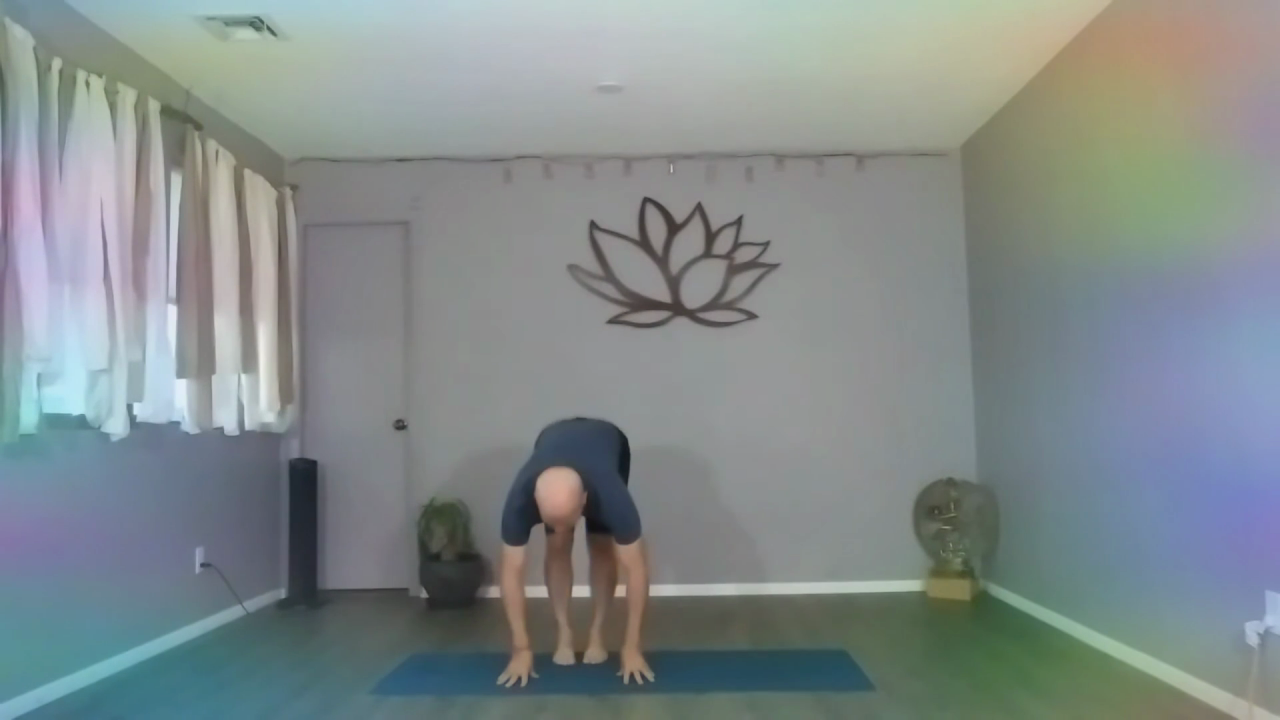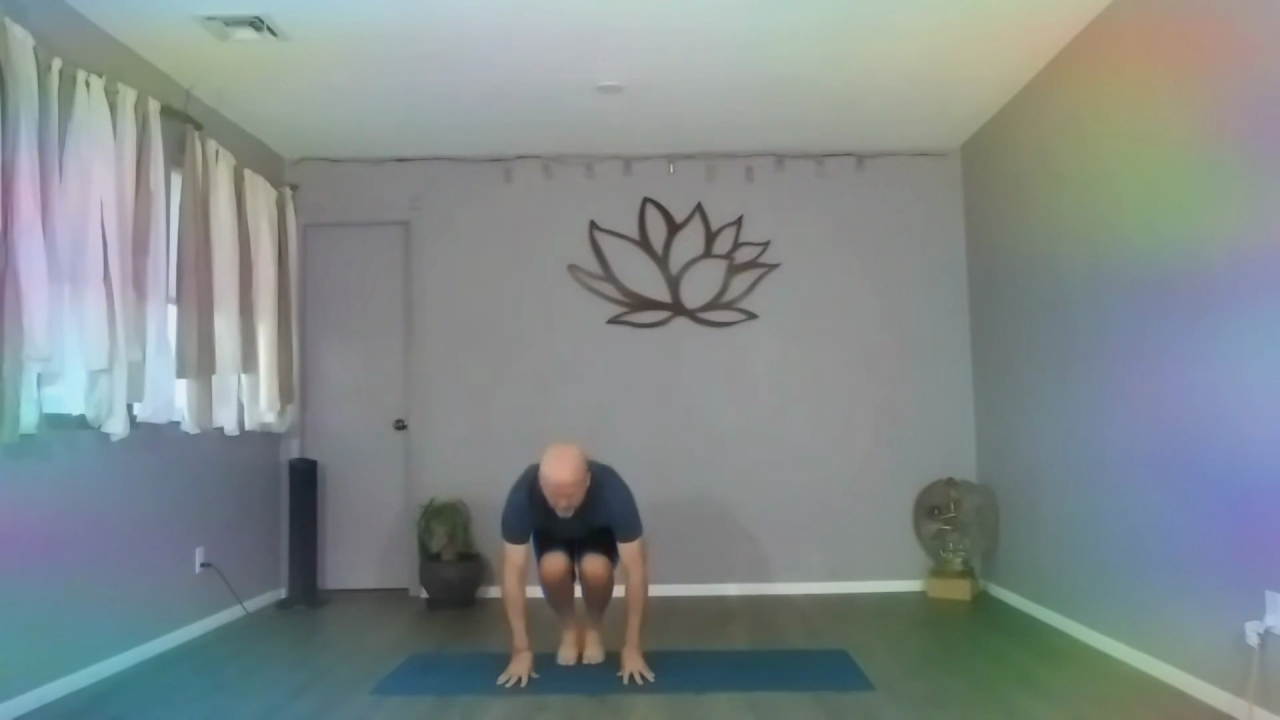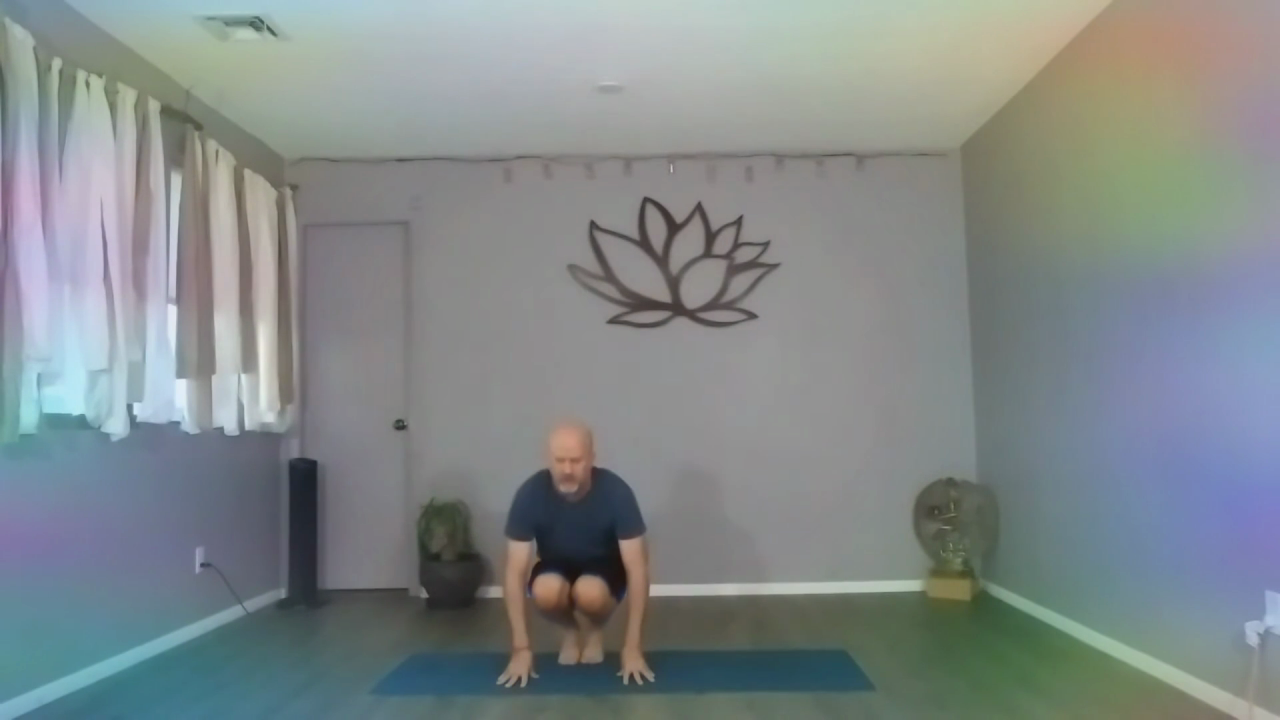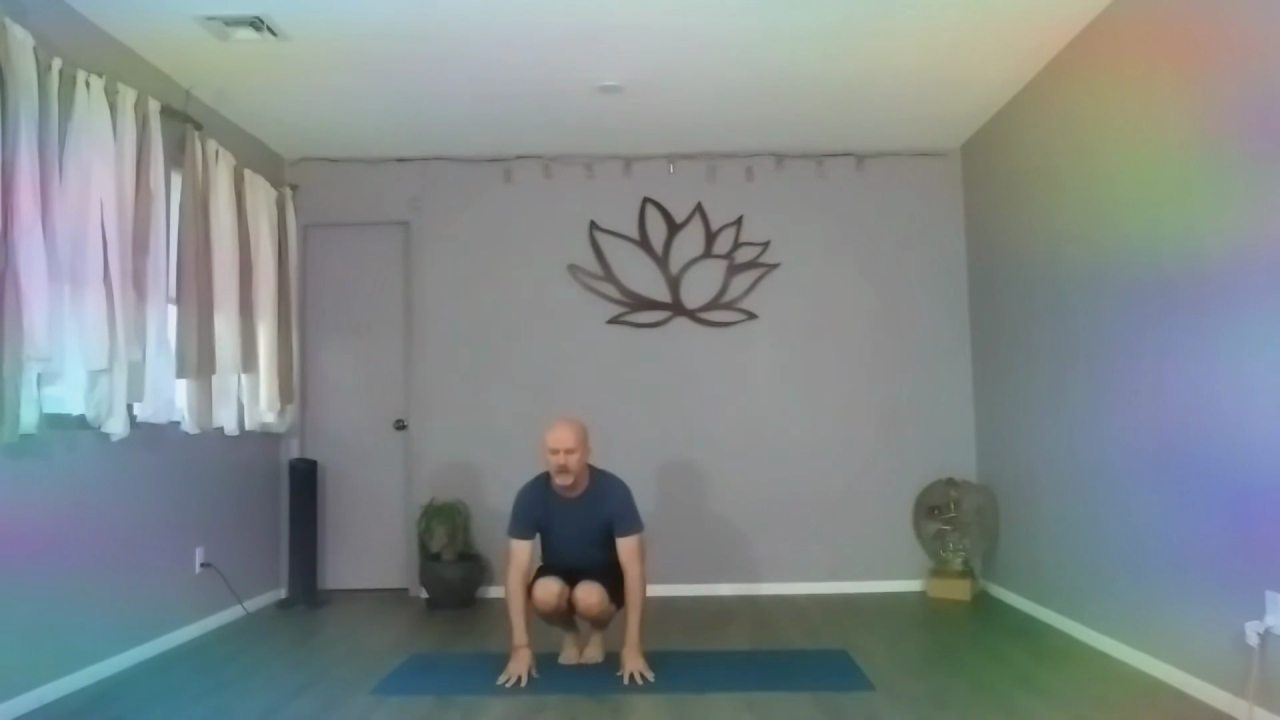
dt=0.5s
person 1, frame 1
left shoulder: (611, 496)
right shoulder: (521, 499)
left elbow: (635, 568)
right elbow: (512, 572)
left wrist: (632, 647)
right wrist: (521, 649)
left knee: (601, 546)
right knee: (557, 545)
left ankle: (596, 633)
right ankle: (564, 633)
person 1, frame 2
left shoulder: (613, 493)
right shoulder: (522, 496)
left elbow: (636, 570)
right elbow: (513, 573)
left wrist: (632, 648)
right wrist: (521, 650)
left hip: (599, 531)
right hip: (550, 533)
left knee: (595, 568)
right knee: (553, 568)
left ankle: (592, 629)
right ankle: (569, 629)
person 1, frame 3
left shoulder: (616, 492)
right shoulder: (530, 494)
left elbow: (637, 567)
right elbow: (515, 569)
left wrist: (632, 647)
right wrist: (521, 649)
left hip: (603, 567)
right hip: (556, 567)
left knee: (589, 593)
right knee: (545, 592)
left ankle: (594, 630)
right ankle: (571, 630)
person 1, frame 4
left shoulder: (614, 491)
right shoulder: (530, 495)
left elbow: (633, 566)
right elbow: (517, 568)
left wrist: (632, 646)
right wrist: (521, 646)
left hip: (604, 576)
right hip: (558, 574)
left knee: (588, 599)
right knee: (544, 595)
left ankle: (597, 632)
right ankle: (570, 633)
